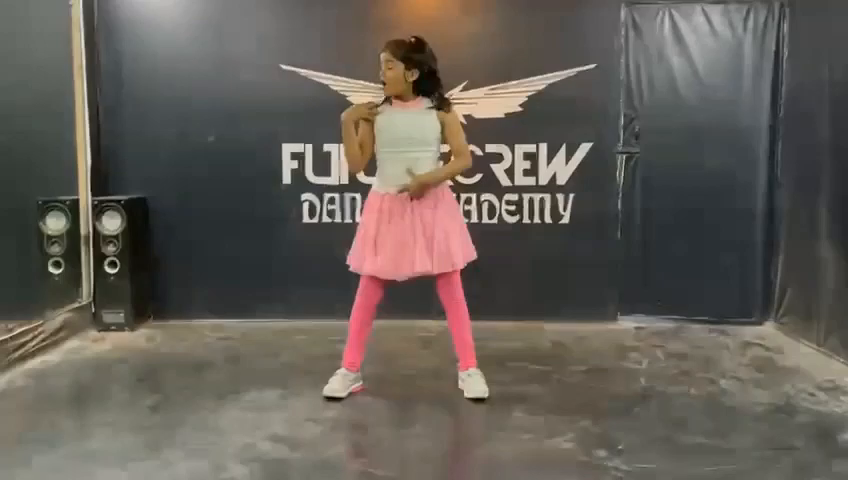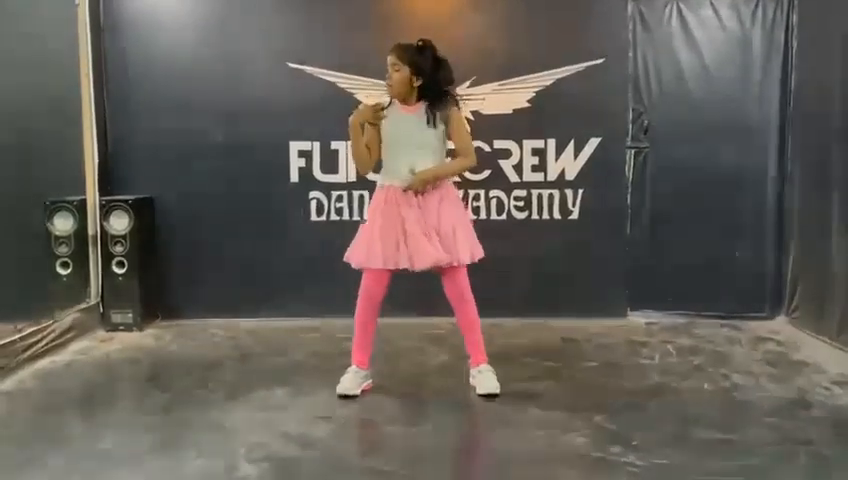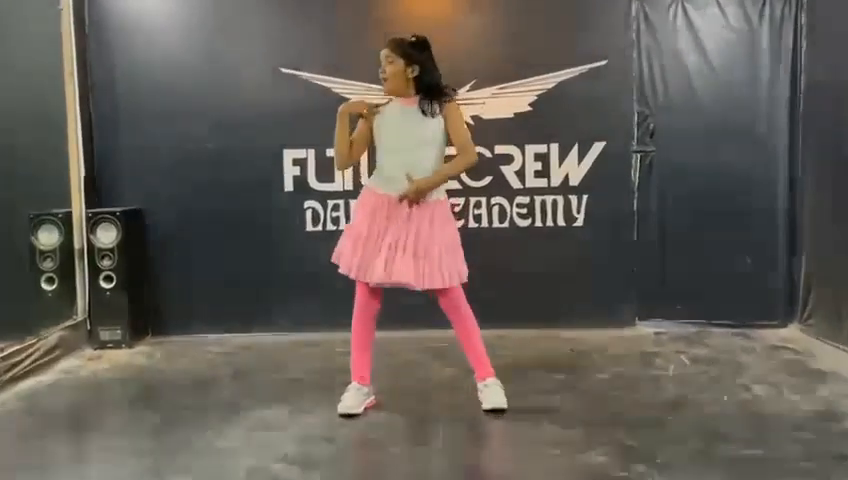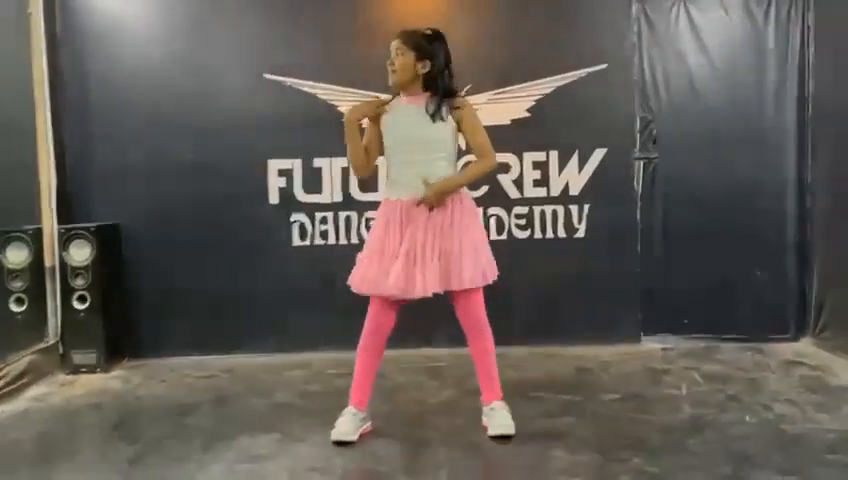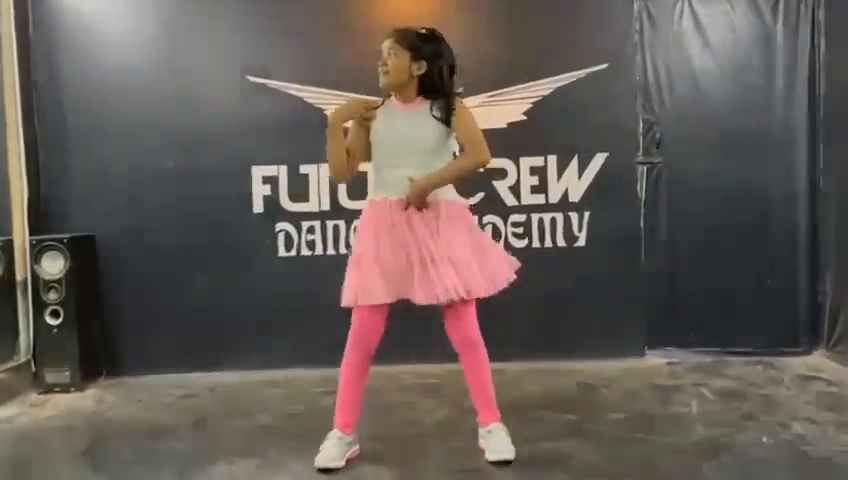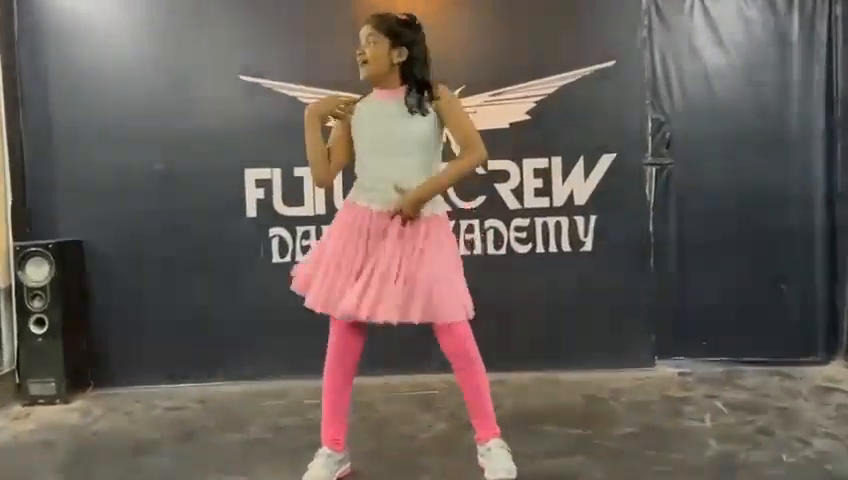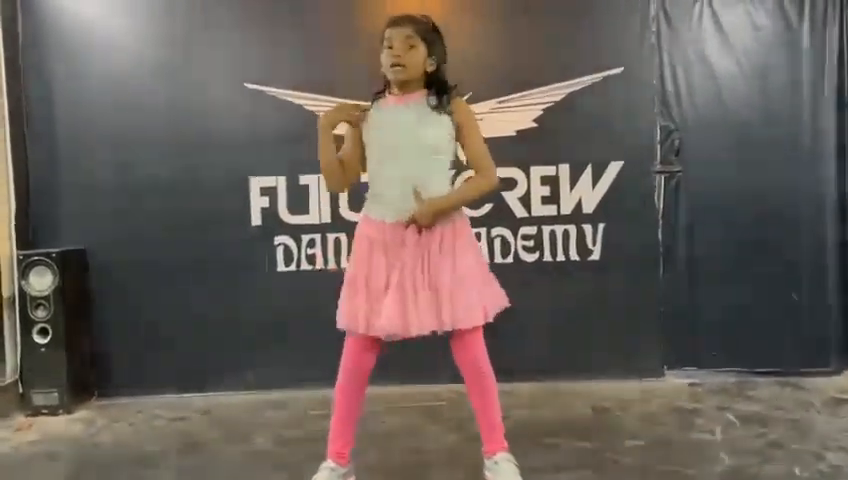
dt=0.3s
person 1, frame 1
left shoulder: (439, 108)
right shoulder: (375, 114)
left elbow: (464, 158)
right elbow: (356, 165)
left wrist: (429, 179)
right wrist: (348, 121)
left hip: (433, 206)
right hip: (386, 208)
left knee: (451, 291)
right knee: (368, 292)
left ankle: (468, 369)
right ankle: (349, 370)
person 1, frame 2
left shoulder: (444, 109)
right shoulder: (380, 115)
left elbow: (469, 158)
right elbow: (365, 166)
left wrist: (431, 175)
right wrist: (355, 124)
left hip: (438, 203)
right hip: (390, 204)
left knee: (459, 289)
right knee: (370, 291)
left ankle: (479, 365)
right ankle: (359, 368)
person 1, frame 3
left shoulder: (442, 105)
right shoulder: (375, 114)
left elbow: (468, 154)
right elbow: (343, 162)
left wrist: (426, 183)
right wrist: (344, 117)
left hip: (427, 213)
right hip: (379, 212)
left knee: (453, 302)
right knee: (365, 301)
left ankle: (486, 379)
right ankle: (361, 384)
person 1, frame 4
left shoulder: (453, 105)
right shoulder: (382, 111)
left elbow: (488, 159)
right elbow: (362, 169)
left wrist: (446, 186)
right wrist: (352, 122)
left hip: (450, 216)
right hip: (399, 219)
left knee: (473, 314)
right knee: (379, 318)
left ankle: (493, 402)
right ankle: (357, 409)
person 1, frame 5
left shoulder: (449, 106)
right shoulder: (371, 113)
left elbow: (478, 155)
right elbow: (341, 172)
left wrist: (426, 184)
right wrist: (336, 123)
left hip: (441, 221)
right hip: (385, 224)
left knee: (464, 330)
right knee: (363, 333)
left ankle: (490, 424)
right ankle: (343, 433)
person 1, frame 6
left shoulder: (434, 99)
right shoulder: (352, 111)
left elbow: (475, 152)
right elbow: (323, 176)
left wrist: (422, 193)
right wrist: (313, 118)
left hip: (422, 230)
right hip: (361, 229)
left knee: (458, 342)
right knee: (342, 345)
left ankle: (490, 441)
person 1, frame 7
left shoulder: (451, 107)
right shoulder: (368, 114)
left elbow: (490, 175)
right elbow: (337, 180)
left wrist: (444, 205)
right wrist: (329, 127)
left hip: (443, 239)
right hip: (380, 241)
left knee: (471, 354)
right knee: (356, 358)
